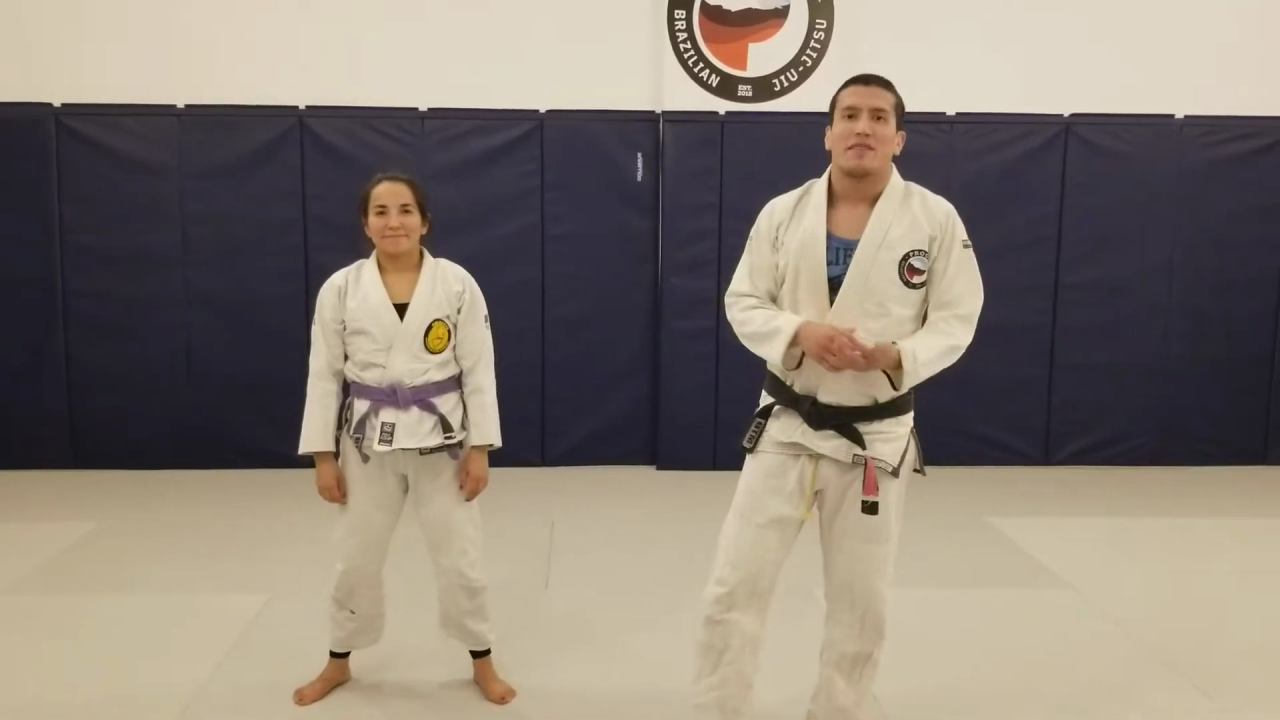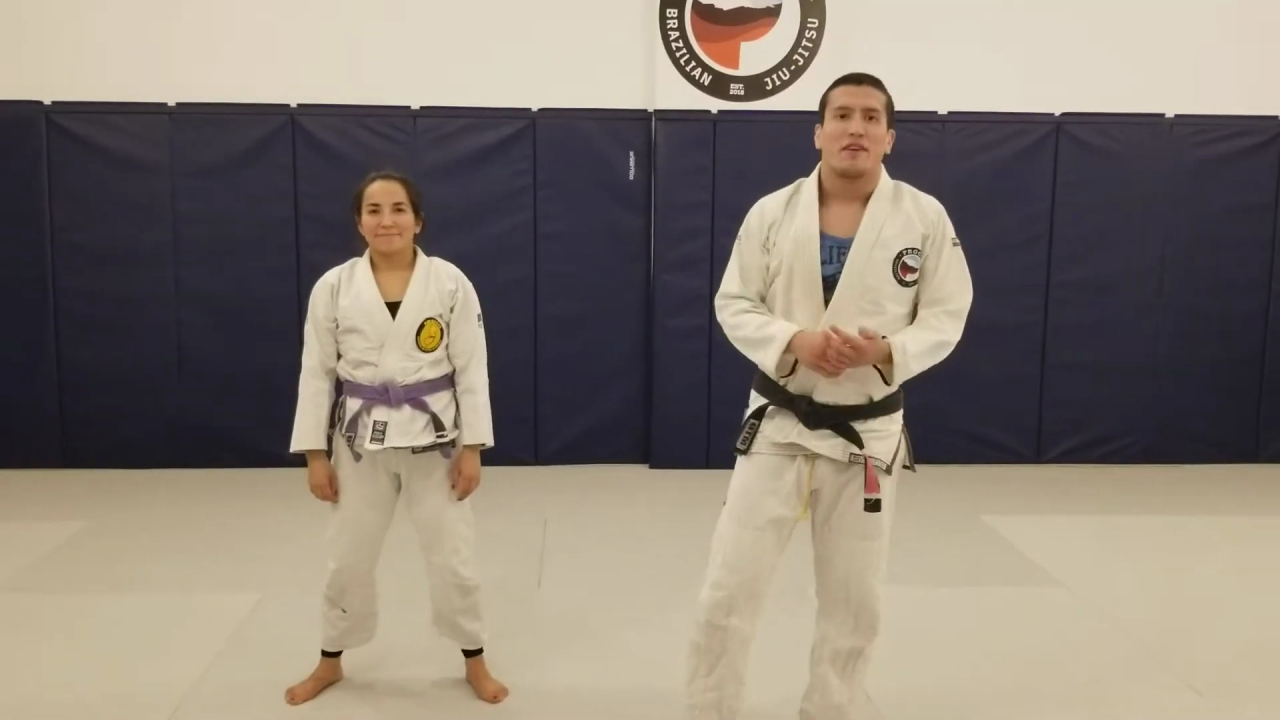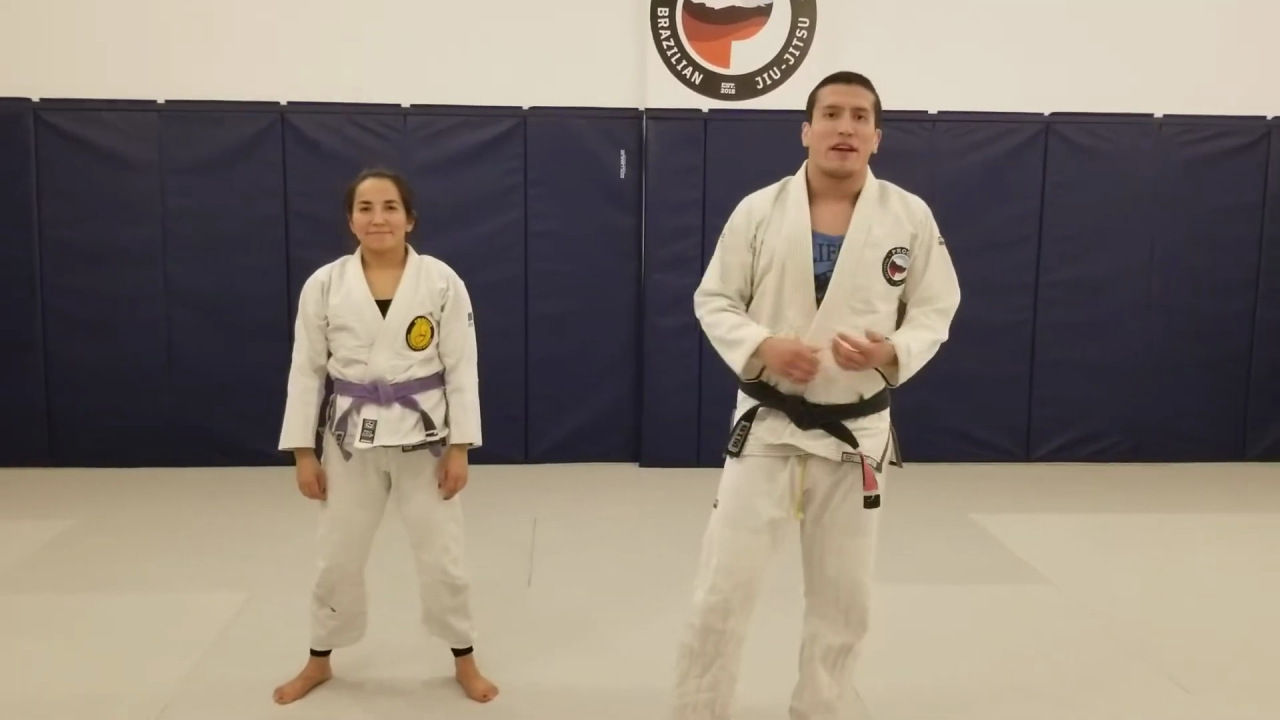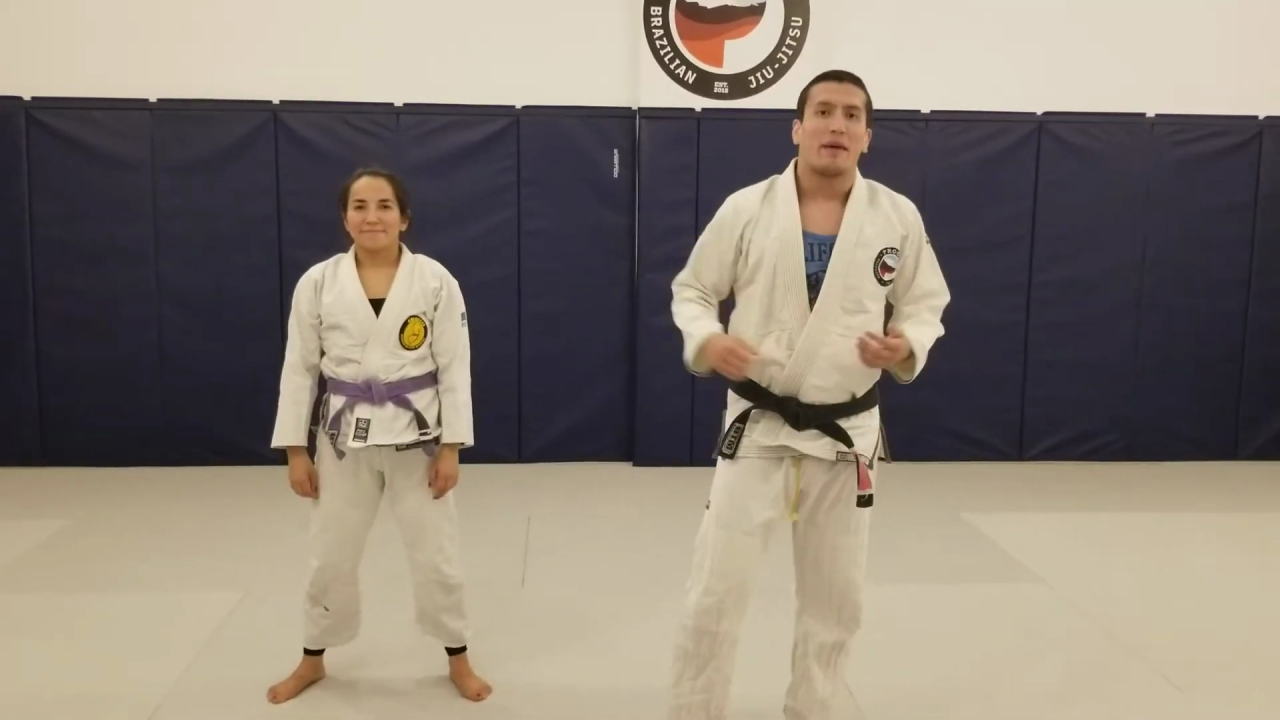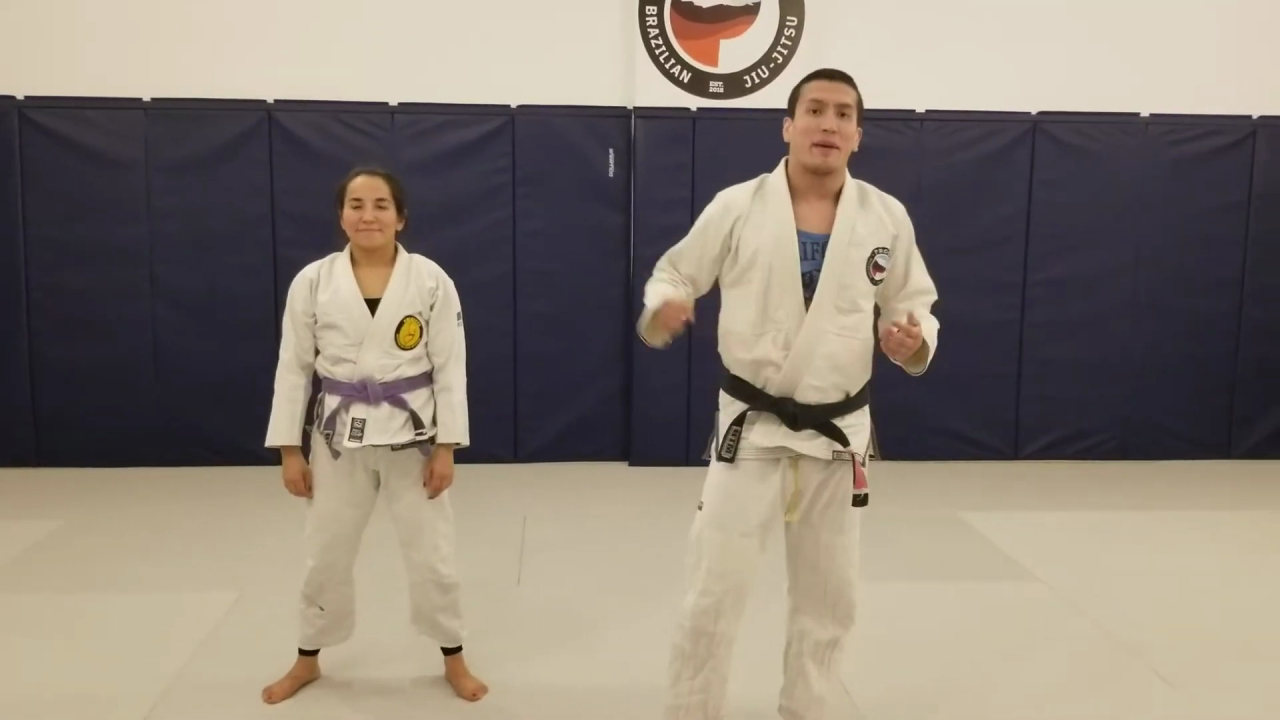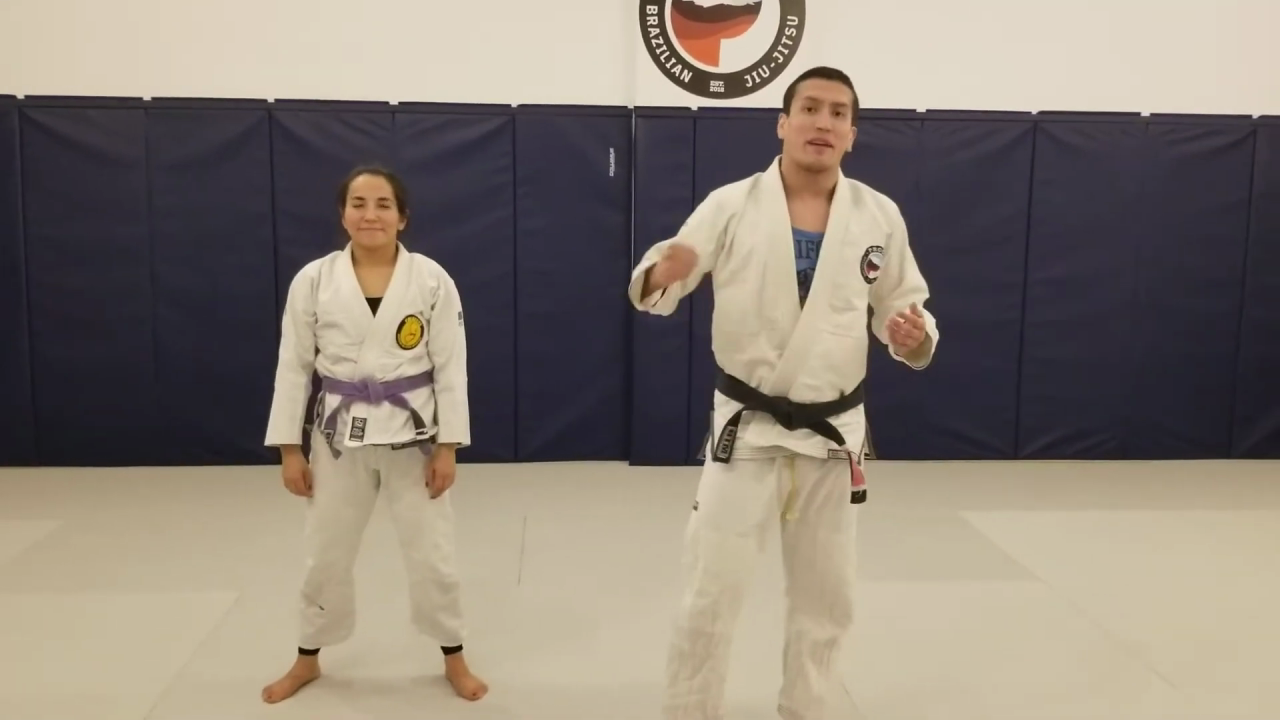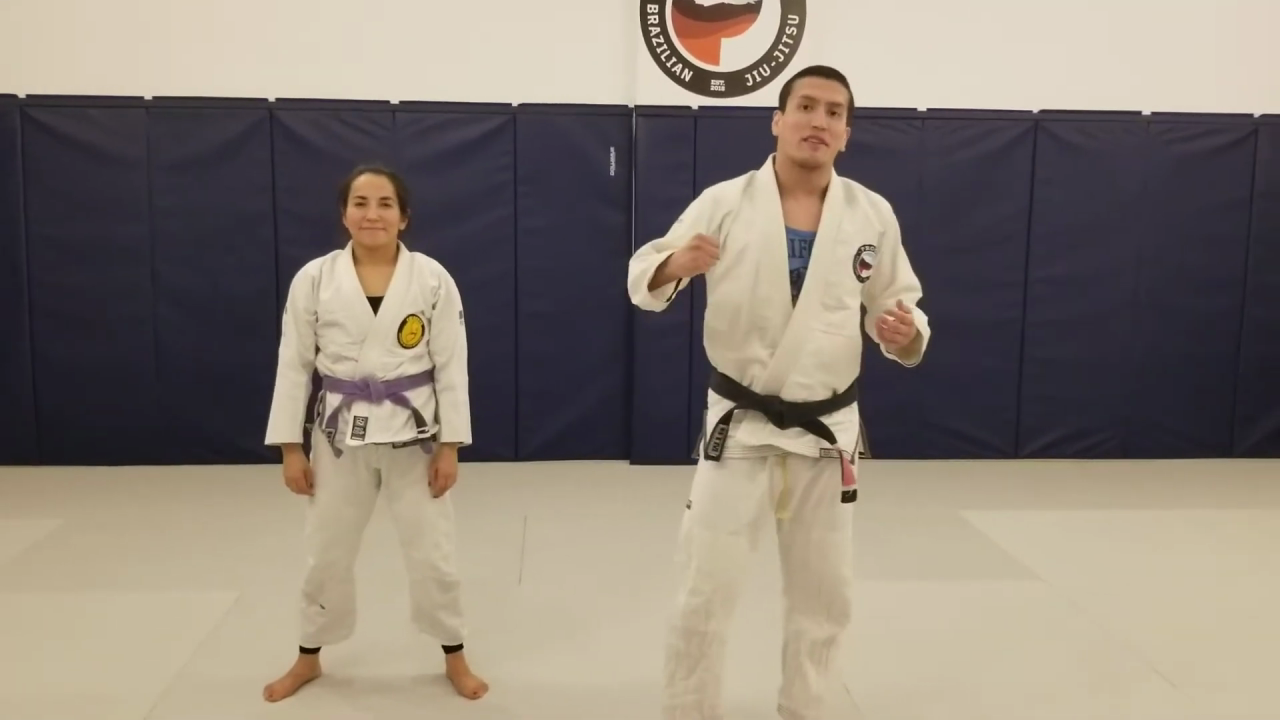
dt=0.1s
person 1, frame 1
left shoulder: (935, 218)
right shoulder: (783, 213)
left elbow: (956, 318)
right elbow: (743, 303)
left wrist: (895, 357)
right wrist: (800, 335)
left hip: (876, 438)
right hip: (785, 427)
left knee: (859, 605)
right knee: (734, 589)
person 1, frame 2
left shoulder: (925, 216)
right shoulder: (772, 212)
left elbow: (945, 315)
right elbow: (733, 305)
left wrist: (885, 352)
right wrist: (795, 342)
left hip: (867, 436)
right hip: (778, 428)
left knee: (852, 603)
right knee: (729, 591)
person 1, frame 3
left shoulder: (910, 216)
right shoulder: (759, 210)
left elbow: (934, 310)
right elbow: (715, 300)
left wrist: (895, 352)
right wrist: (761, 347)
left hip: (857, 434)
right hip: (768, 427)
left knee: (842, 599)
right knee: (723, 592)
person 1, frame 4
left shoulder: (897, 215)
right shoulder: (745, 208)
left elbow: (924, 306)
right elbow: (691, 291)
left wrist: (907, 349)
right wrist: (705, 342)
left hip: (847, 433)
right hip: (760, 428)
left knee: (834, 598)
right knee: (715, 593)
person 1, frame 5
left shoulder: (887, 216)
right shoulder: (736, 207)
left elbow: (910, 302)
right elbow: (679, 278)
left wrist: (917, 341)
right wrist: (660, 307)
left hip: (839, 433)
right hip: (753, 428)
left knee: (828, 595)
right knee: (713, 593)
person 1, frame 6
left shoulder: (879, 214)
right shoulder: (730, 205)
left elbow: (900, 300)
right elbow: (662, 274)
left wrist: (918, 337)
right wrist: (658, 275)
left hip: (833, 432)
right hip: (748, 427)
left knee: (825, 595)
right knee: (711, 593)
person 1, frame 7
left shoulder: (872, 213)
right shoulder: (723, 202)
left elbow: (896, 300)
right elbow: (645, 273)
left wrist: (909, 333)
right wrist: (672, 266)
left hip: (827, 430)
right hip: (740, 425)
left knee: (823, 593)
right knee: (705, 592)
person 2, frame 1
left shoulder: (457, 284)
right shoulder: (340, 289)
left elbow: (479, 370)
right elbow: (323, 375)
left wrist: (479, 449)
right wrist: (323, 456)
left hip: (441, 438)
right hip: (368, 440)
left knee: (459, 557)
right knee: (355, 558)
left ankle: (482, 661)
right ankle: (338, 661)
person 2, frame 2
left shoulder: (450, 282)
right shoulder: (333, 287)
left elbow: (472, 369)
right elbow: (316, 372)
left wrist: (472, 448)
right wrist: (316, 454)
left hip: (433, 437)
right hip: (362, 439)
left knee: (452, 555)
right knee: (348, 556)
left ankle: (474, 660)
right ankle: (330, 661)
person 2, frame 3
left shoulder: (441, 281)
right shoulder: (324, 285)
left elbow: (462, 368)
right elbow: (307, 370)
left wrist: (460, 448)
right wrist: (303, 452)
left hip: (423, 435)
right hip: (352, 437)
left knee: (442, 553)
right knee: (338, 555)
left ankle: (464, 660)
right ankle: (319, 660)
person 2, frame 4
left shoulder: (435, 280)
right shoulder: (317, 282)
left elbow: (454, 367)
right elbow: (299, 368)
left wrist: (451, 447)
right wrist: (295, 450)
left hip: (416, 434)
right hip: (345, 436)
left knee: (436, 552)
right knee: (331, 554)
left ankle: (458, 659)
right ankle: (313, 659)
person 2, frame 5
left shoulder: (430, 279)
right shoulder: (312, 281)
left elbow: (450, 367)
right elbow: (293, 367)
left wrist: (446, 447)
right wrist: (290, 449)
left hip: (411, 434)
right hip: (339, 436)
left knee: (431, 552)
right knee: (325, 553)
left ankle: (453, 658)
right ankle: (307, 659)
person 2, frame 6
left shoulder: (431, 279)
right shoulder: (313, 280)
left elbow: (451, 366)
right elbow: (294, 366)
left wrist: (447, 446)
right wrist: (289, 448)
left hip: (412, 433)
right hip: (340, 435)
left knee: (432, 552)
right knee: (325, 552)
left ankle: (454, 658)
right ankle: (308, 658)
person 2, frame 7
left shoulder: (433, 278)
right shoulder: (313, 279)
left elbow: (452, 366)
right elbow: (294, 365)
left wrist: (450, 445)
right wrist: (290, 447)
left hip: (414, 433)
right hip: (341, 434)
left knee: (432, 551)
right knee: (326, 551)
left ankle: (455, 657)
right ankle: (308, 657)
